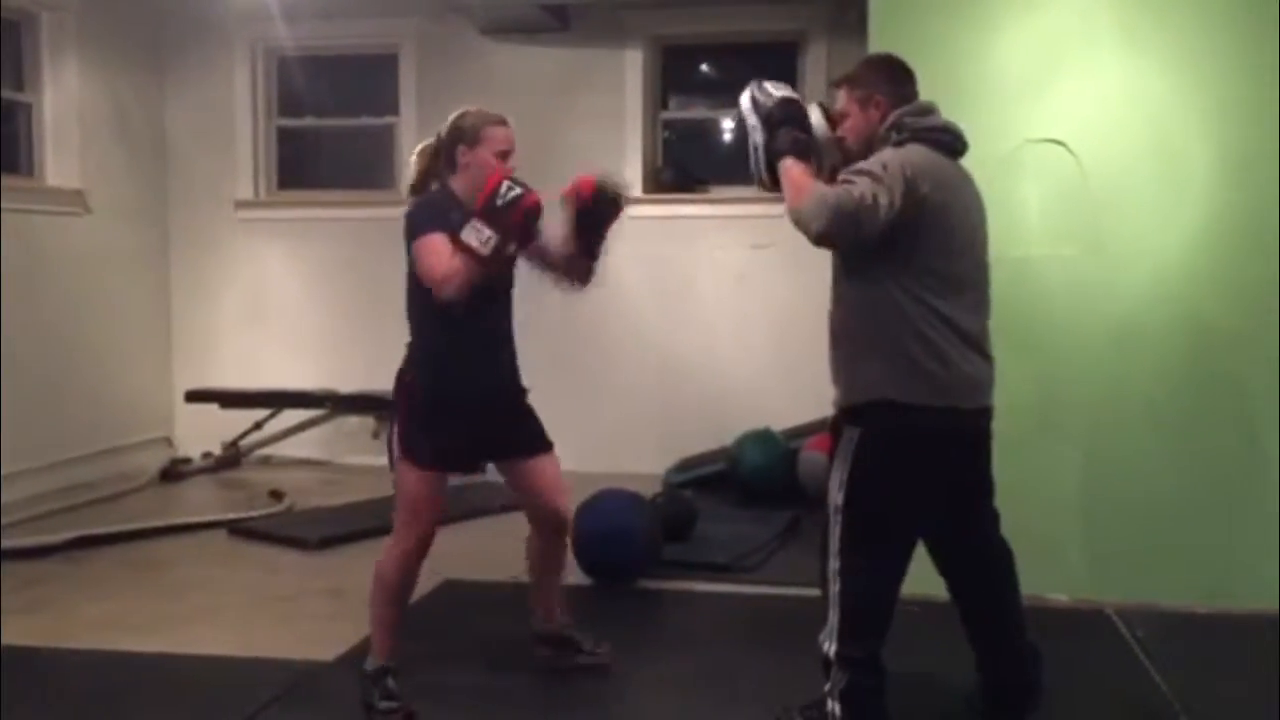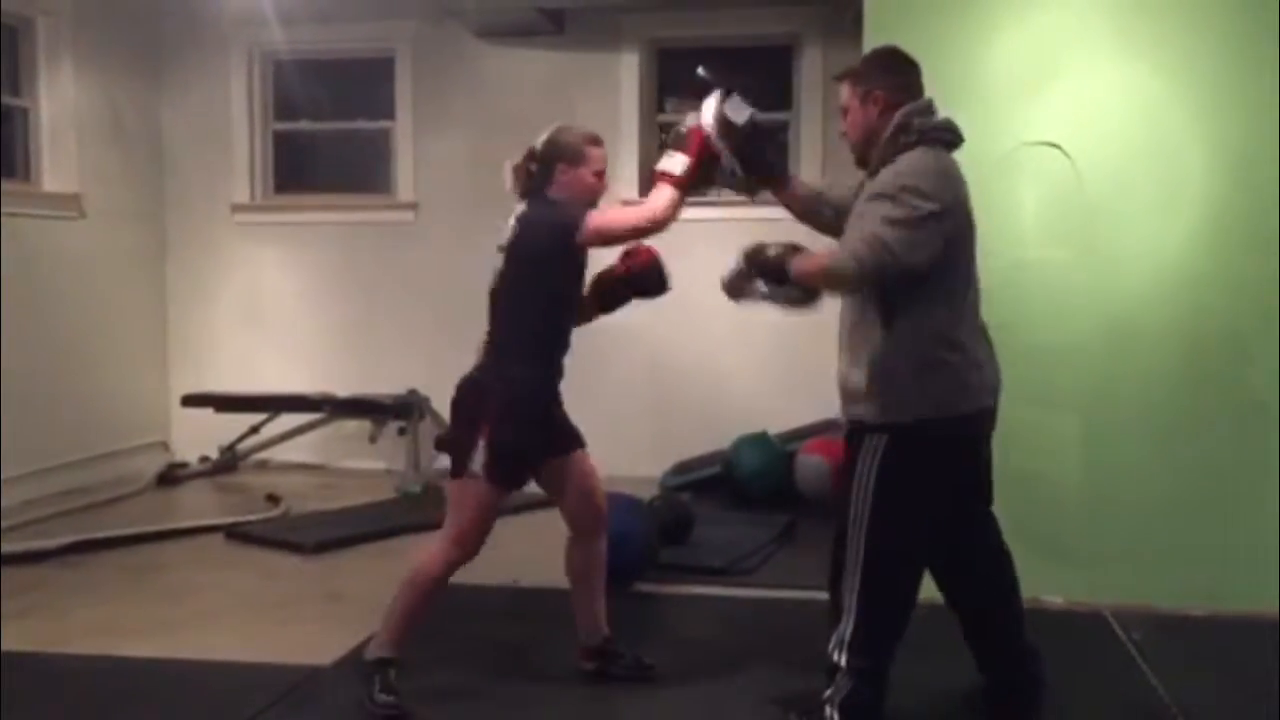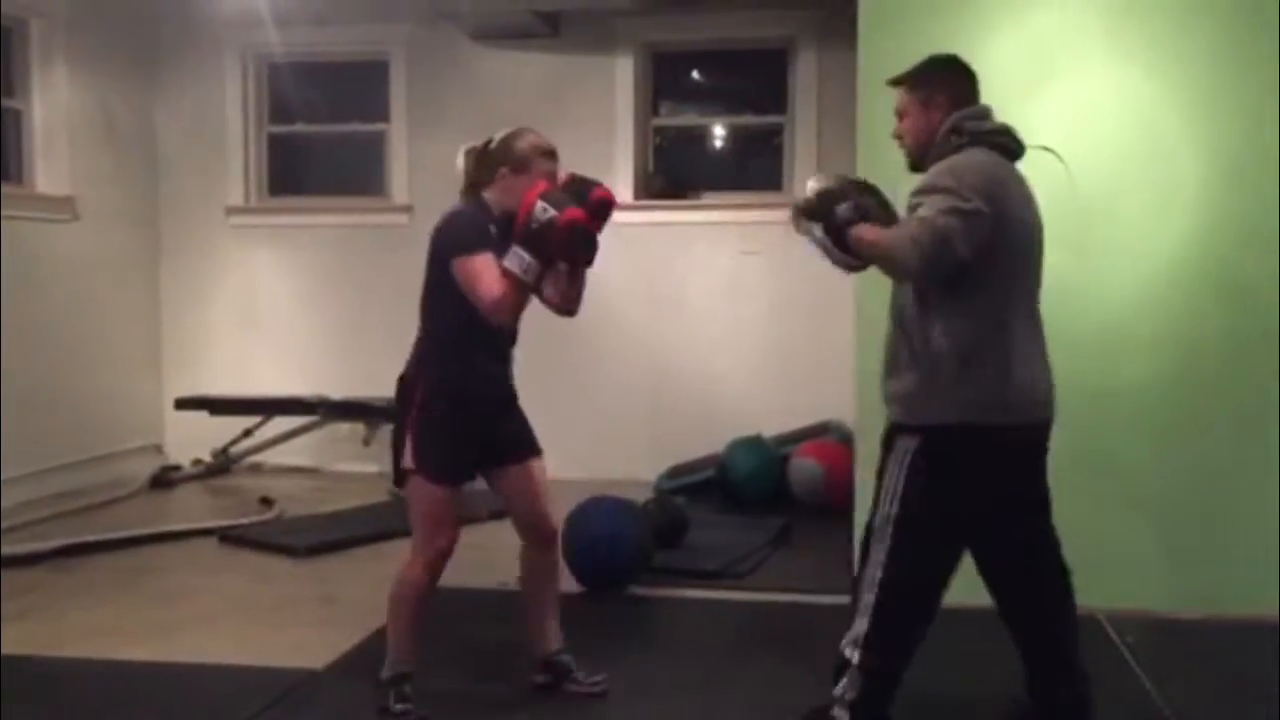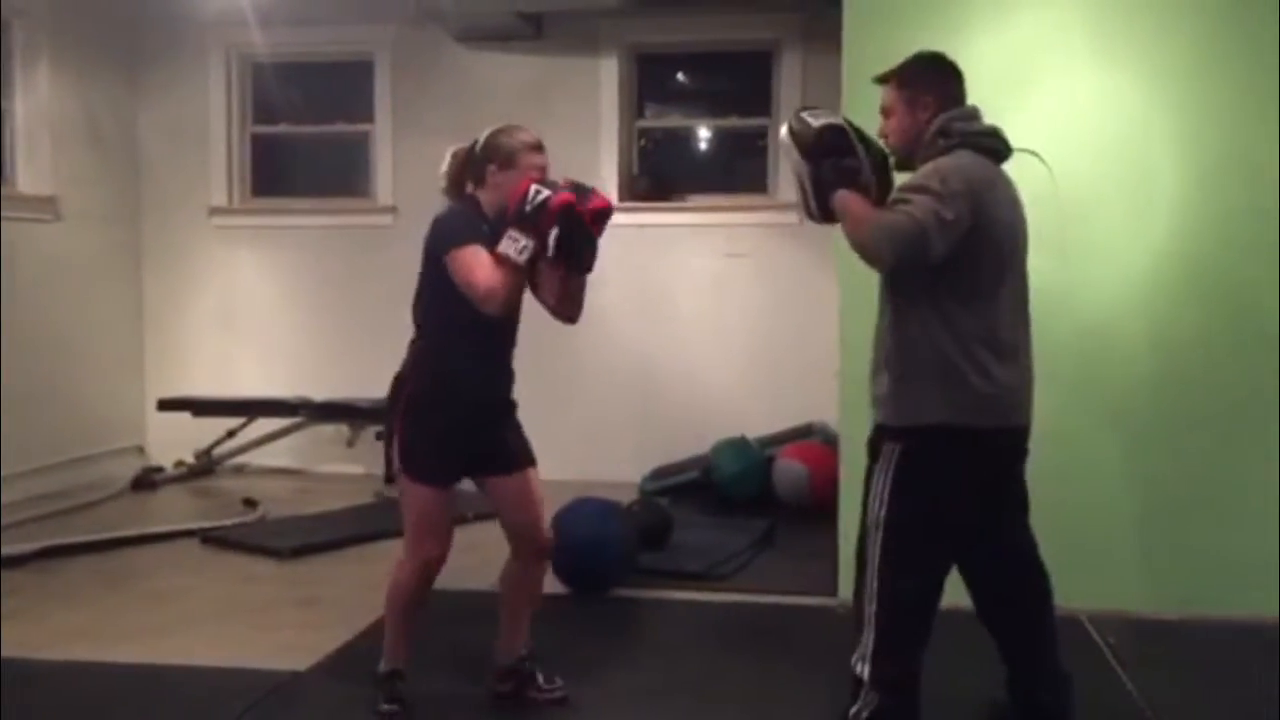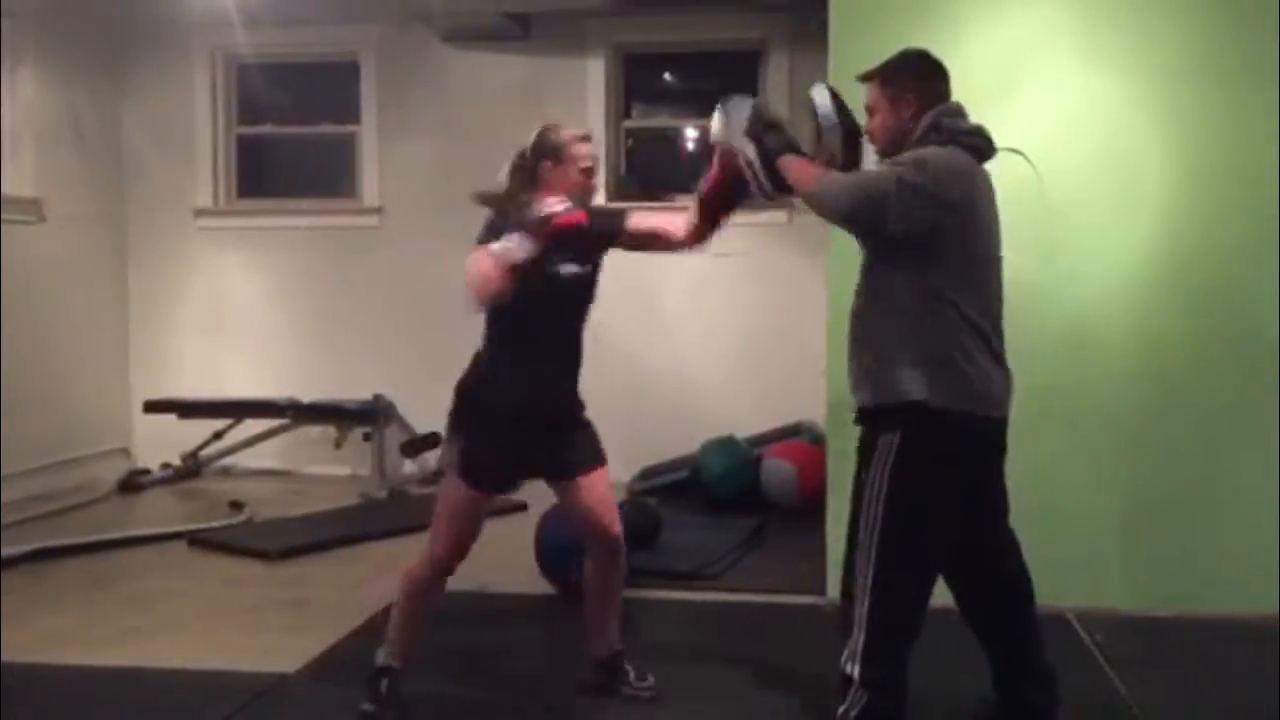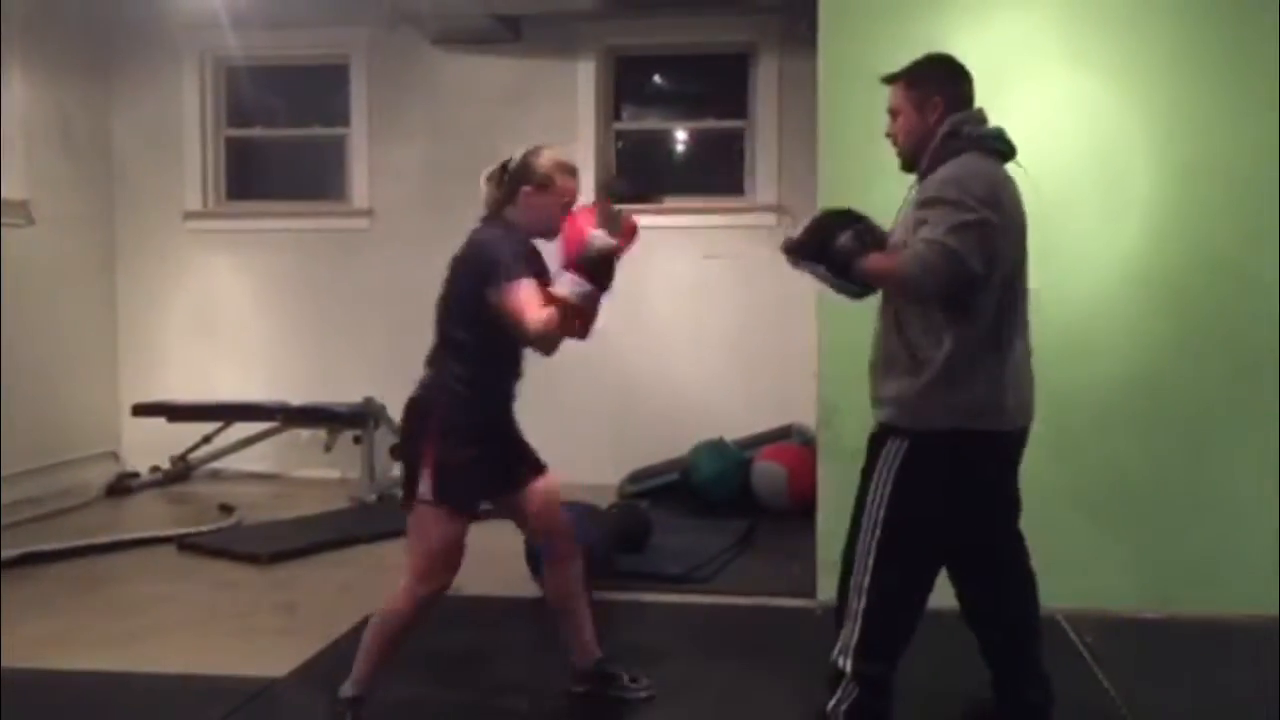
dt=0.4s
person 1, frame 1
left shoulder: (897, 166)
right shoulder: (949, 172)
left elbow: (824, 217)
right elbow: (866, 223)
left wrist: (788, 154)
right wrist: (814, 160)
left hip: (895, 404)
right hip: (961, 399)
left knee: (860, 556)
right knee: (975, 548)
person 1, frame 2
left shoulder: (914, 176)
right shoulder: (921, 169)
left elbow: (859, 264)
right elbow: (842, 216)
left wrist: (785, 266)
right wrist: (769, 174)
left hip: (908, 412)
right hip: (955, 404)
left knee: (872, 564)
right knee: (971, 548)
person 1, frame 3
left shoulder: (962, 175)
right shoulder: (1002, 177)
left elbow: (917, 253)
left wrist: (852, 231)
right wrist: (873, 228)
left hip: (949, 417)
right hip: (1015, 413)
left knee: (895, 573)
right knee: (1028, 563)
person 1, frame 4
left shoulder: (949, 176)
right shoulder: (984, 176)
left elbow: (891, 246)
right elbow: (917, 245)
left wrist: (838, 188)
right wrist: (870, 189)
left hip: (934, 420)
right hip: (993, 416)
left knee: (895, 580)
right knee: (1006, 567)
person 1, frame 5
left shoulder: (933, 169)
right shoulder: (953, 172)
left elbow: (847, 201)
right elbow: (877, 208)
left wrist: (781, 153)
right wrist: (819, 156)
left hip: (923, 412)
right hip: (971, 408)
left knee: (883, 577)
right knee: (988, 563)
person 1, frame 6
left shoulder: (963, 180)
right shoulder: (970, 177)
left elbow: (928, 270)
right elbow: (918, 255)
left wrist: (852, 263)
right wrist: (869, 249)
left hip: (933, 420)
right hip: (988, 417)
left knee: (878, 582)
right knee: (993, 566)
person 2, frame 1
left shoulder: (504, 215)
right shoulder: (429, 212)
left elbow: (575, 272)
right elbow: (447, 286)
left wrist: (588, 228)
right wrist: (491, 226)
left hip: (498, 390)
right hip: (433, 392)
left knee: (554, 513)
right knee: (413, 537)
left ankle: (553, 630)
right ankle: (379, 668)
person 2, frame 2
left shoulder: (553, 223)
right shoulder: (551, 219)
left elbow: (566, 307)
right elbow: (648, 219)
left wrist: (613, 288)
right wrist: (682, 161)
left hip: (534, 399)
right hip: (500, 401)
left knee: (591, 516)
right knee: (459, 544)
left ankle: (596, 646)
right ankle: (381, 658)
person 2, frame 3
left shoulder: (518, 228)
right shoulder: (462, 227)
left elbow: (564, 304)
right elbow: (496, 309)
left wrist: (574, 243)
right wrist: (532, 245)
left hip: (494, 396)
right hip: (438, 401)
left knee: (542, 528)
right knee: (434, 546)
left ankle: (550, 658)
person 2, frame 4
left shoulder: (516, 225)
right shoulder: (454, 224)
left elbow: (566, 310)
right elbow: (492, 296)
left wrist: (574, 245)
right wrist: (527, 233)
left hip: (490, 405)
right hip: (432, 404)
left knee: (534, 541)
right knee: (427, 551)
left ankle: (512, 666)
person 2, frame 5
left shoulder: (592, 227)
right shoulder: (513, 221)
left elbow: (681, 232)
right elbow: (487, 292)
left wrist: (716, 196)
right wrist: (534, 238)
left hip: (558, 410)
right hip: (493, 404)
left knee: (608, 536)
right knee: (446, 550)
left ankle: (606, 660)
right ankle: (388, 668)
person 2, frame 6
left shoulder: (521, 253)
right shoulder: (493, 249)
left elbow: (568, 327)
right elbow: (541, 335)
left wrist: (592, 266)
right wrist: (587, 269)
left hip: (489, 424)
right hip: (444, 425)
left knee: (562, 539)
right knee: (429, 579)
left ankle: (589, 667)
